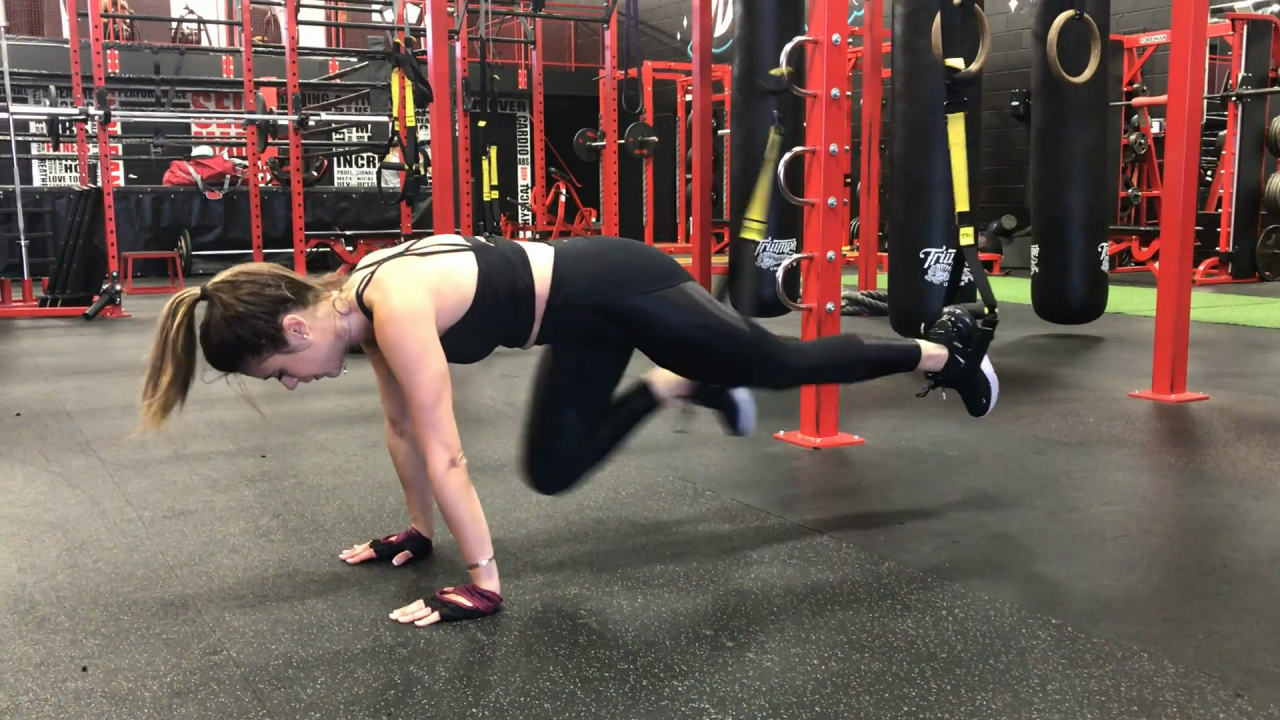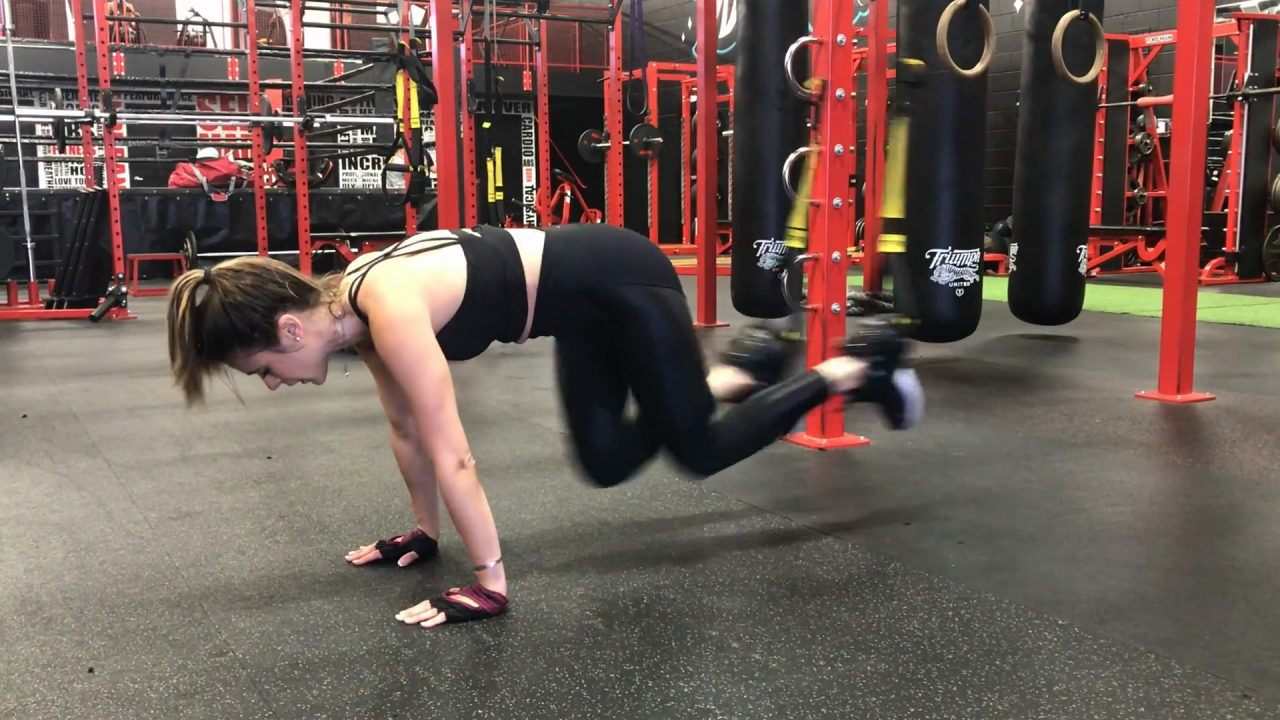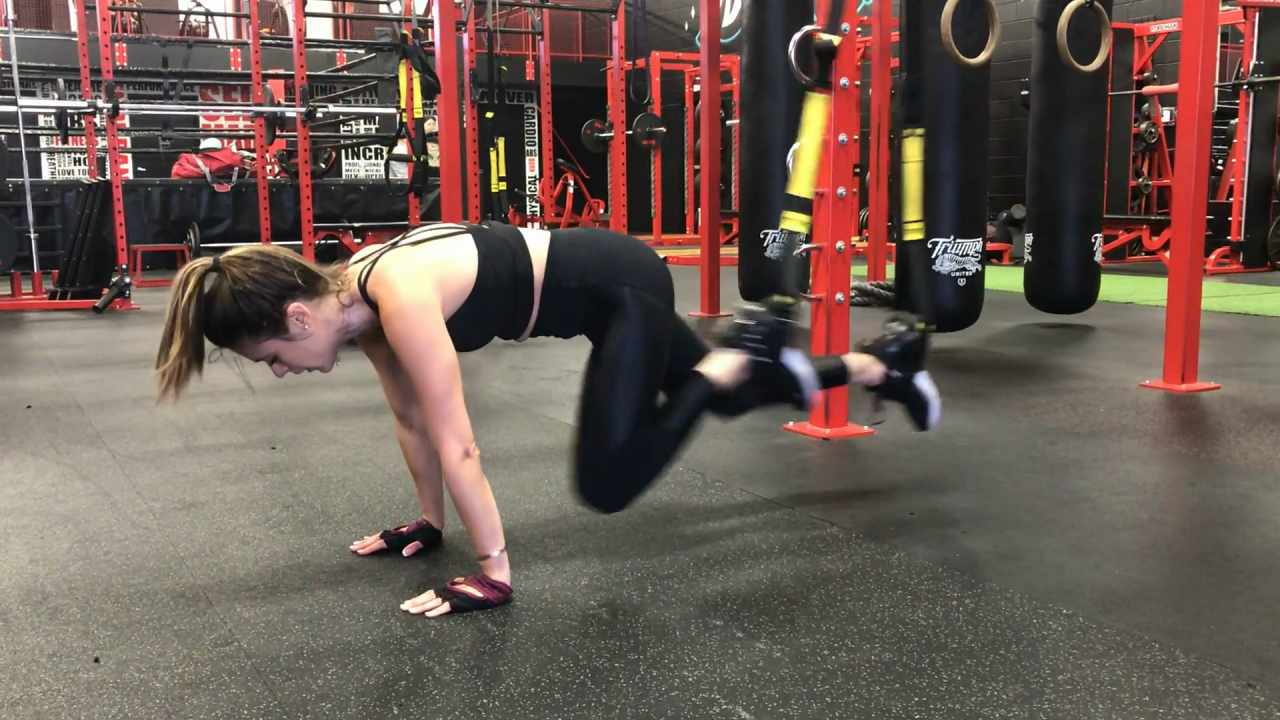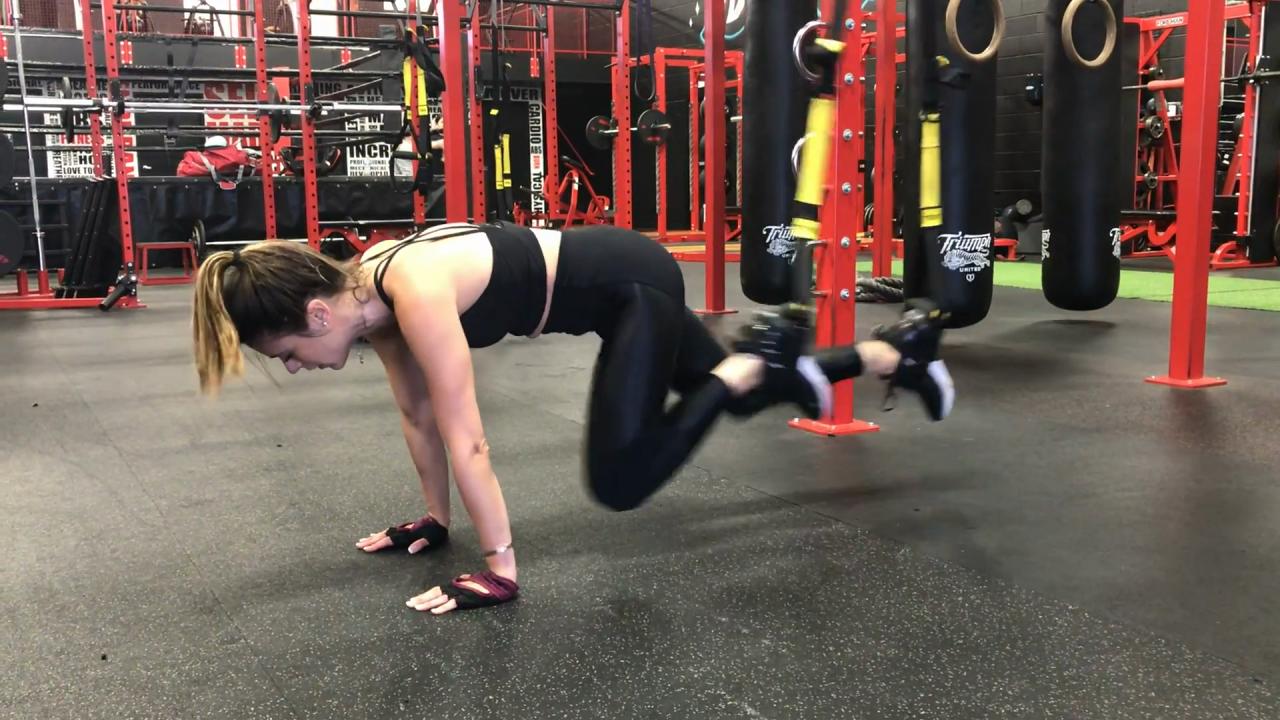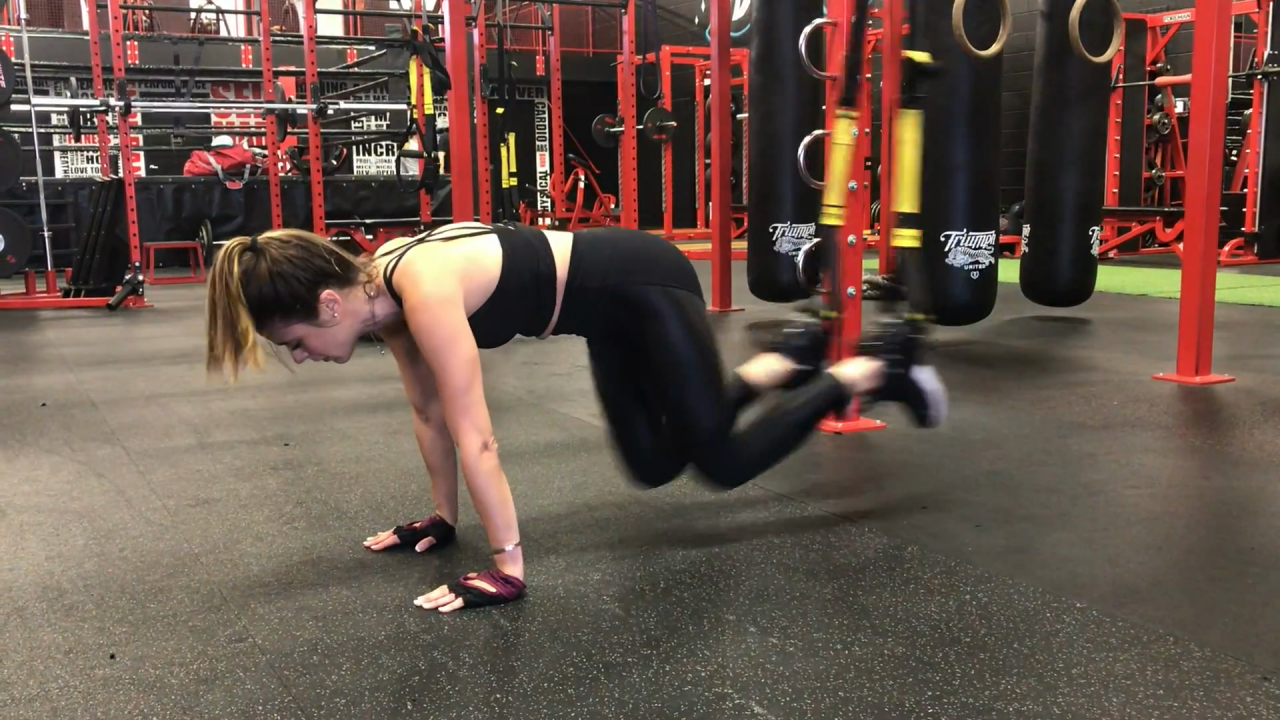
dt=1s
person 1, frame 1
left shoulder: (394, 310)
right shoulder: (359, 301)
left elbow: (443, 455)
right elbow: (402, 428)
left wrist: (483, 580)
right wrist: (418, 530)
left hip: (620, 289)
right hip: (585, 302)
left knee: (784, 364)
right knee: (551, 470)
left ankle: (946, 351)
right ankle: (683, 385)
person 1, frame 2
left shoulder: (388, 310)
right shoulder: (344, 302)
left elbow: (448, 452)
right elbow: (404, 428)
left wrist: (488, 582)
right wrist: (424, 532)
left hip: (616, 286)
right hip: (580, 290)
left knee: (701, 450)
right knee: (607, 462)
left ankle: (853, 366)
right ankle: (738, 369)
person 1, frame 3
left shoulder: (398, 300)
right shoulder: (355, 296)
left elbow: (455, 444)
right elbow: (410, 418)
left wrist: (494, 571)
right wrist: (429, 521)
left hip: (618, 283)
right hip: (586, 284)
left knee: (606, 483)
right knee: (726, 400)
left ankle: (736, 359)
right ankle: (887, 365)
person 1, frame 4
left shoulder: (413, 296)
right shoulder: (366, 291)
left elbow: (463, 439)
right elbow: (419, 413)
left wrist: (499, 569)
right wrist: (433, 520)
left hip: (629, 285)
right hip: (603, 289)
left knee: (617, 483)
right knee: (709, 393)
left ankle: (753, 364)
right ankle: (896, 352)
person 1, frame 5
left shoulder: (425, 291)
right shoulder: (384, 284)
left elbow: (476, 436)
right elbow: (428, 411)
left wrist: (509, 567)
right wrist: (443, 517)
left hip: (641, 283)
right hip: (605, 297)
left knee: (726, 464)
right knee: (656, 464)
left ankle: (873, 370)
right ankle: (778, 364)
